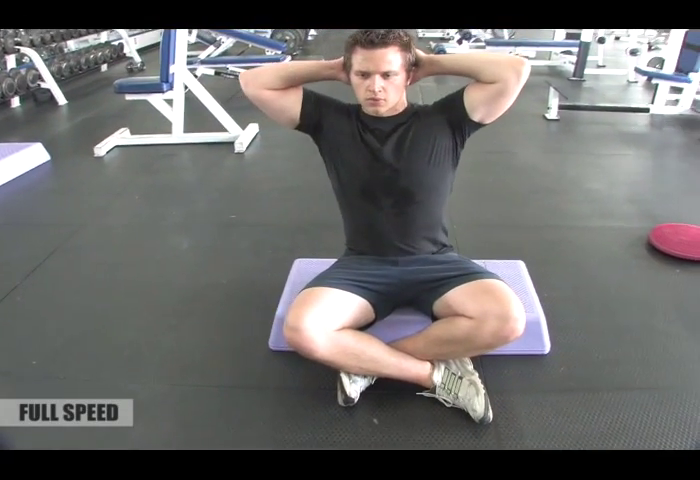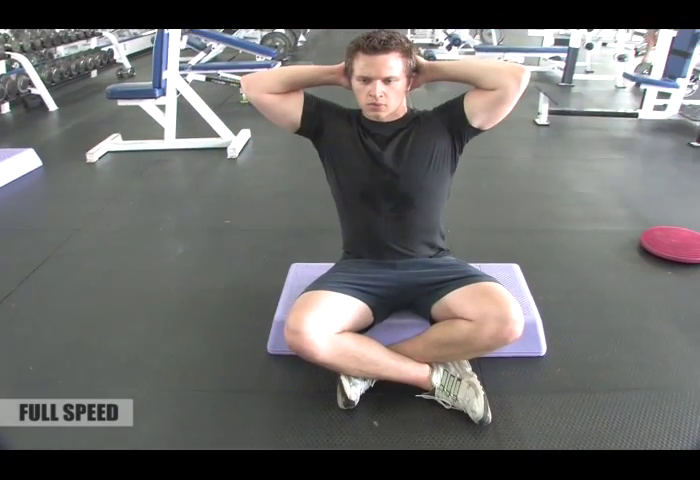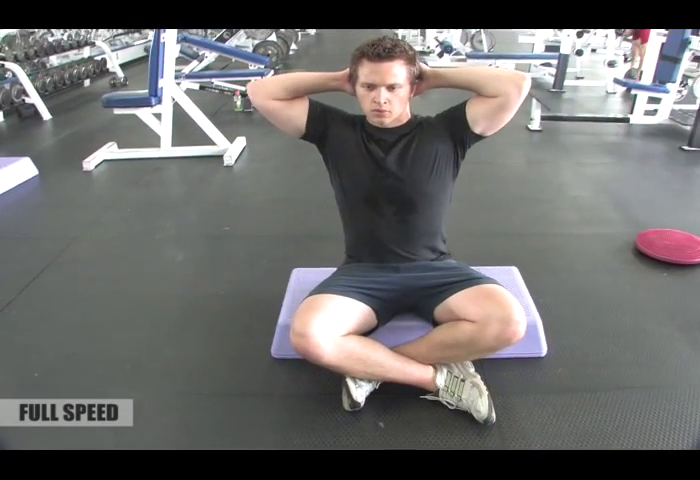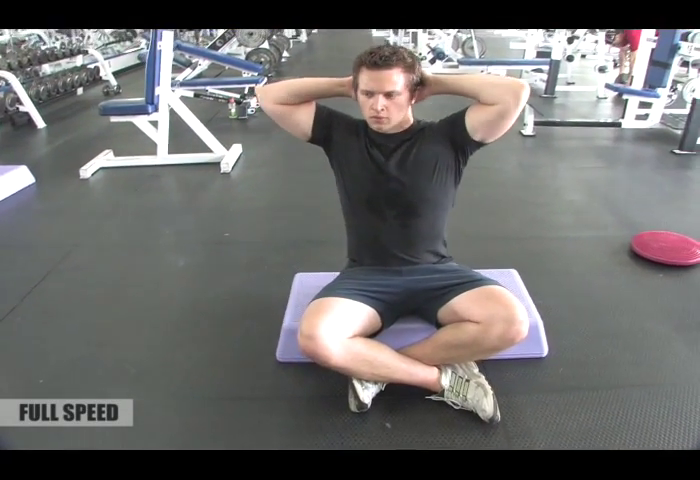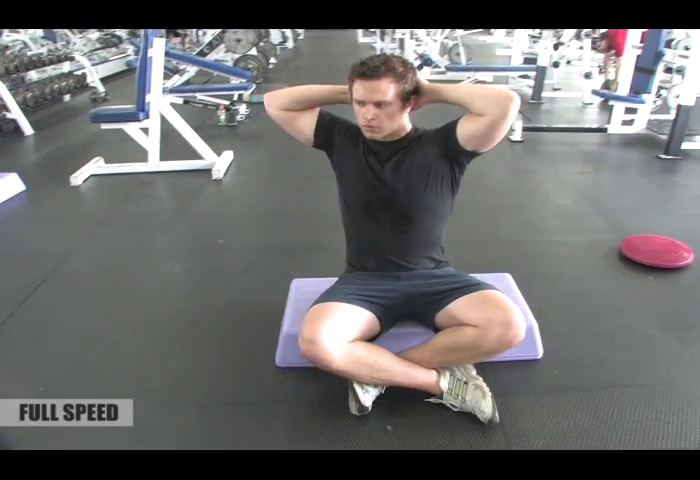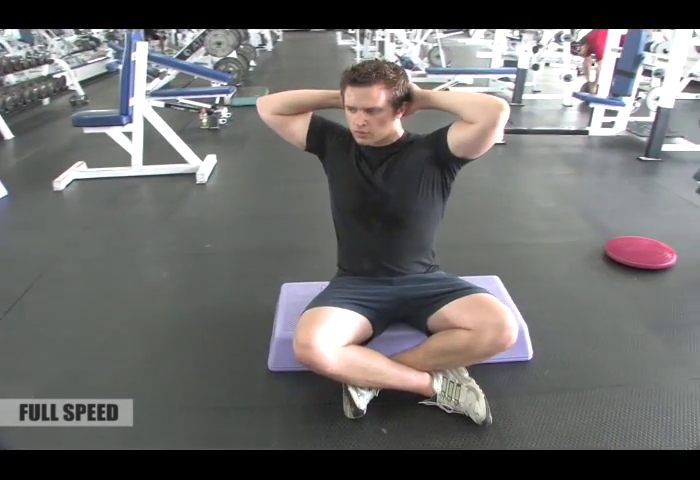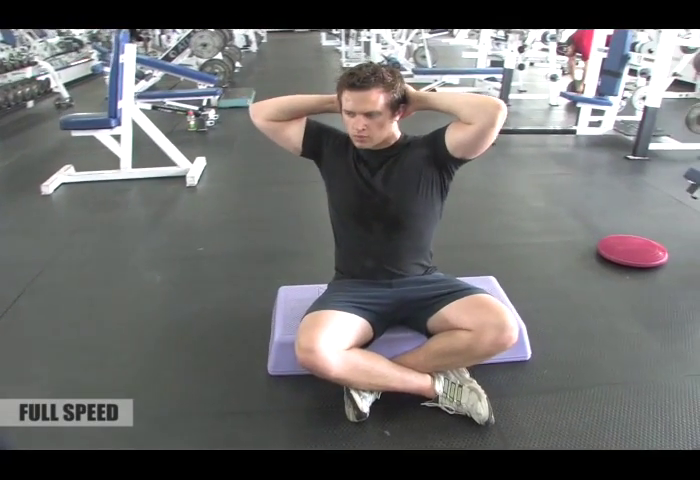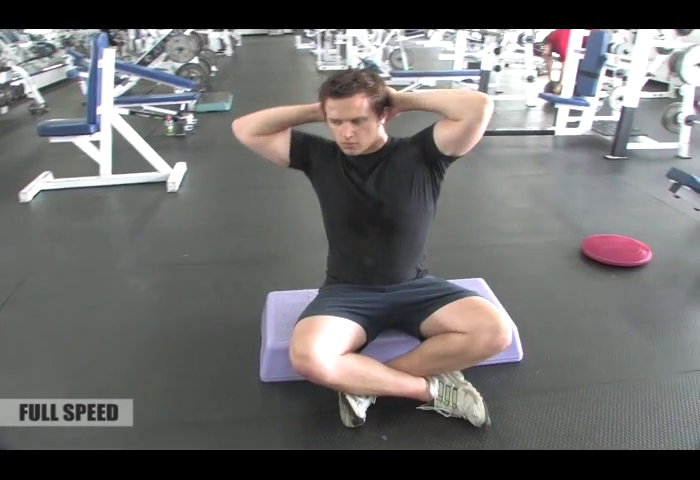
dt=0.2s
person 1, frame 1
left shoulder: (443, 121)
right shoulder: (331, 120)
left elbow: (515, 72)
right elbow: (254, 82)
left wrist: (432, 63)
right wrist: (330, 68)
left hip: (434, 263)
right hip: (363, 265)
left knee: (507, 319)
right knee: (301, 330)
left ankle: (364, 360)
right ankle: (436, 375)
person 1, frame 2
left shoulder: (442, 126)
right shoulder: (330, 124)
left elbow: (514, 79)
right elbow: (254, 86)
left wrist: (434, 69)
right wrist: (331, 73)
left hip: (432, 266)
right hip: (360, 268)
left knee: (505, 321)
right knee: (302, 333)
left ankle: (364, 363)
right ankle: (434, 377)
person 1, frame 3
left shoulder: (445, 132)
right shoulder: (336, 130)
left elbow: (516, 86)
right elbow: (261, 93)
left wrist: (436, 76)
right wrist: (336, 79)
left hip: (433, 269)
right hip: (363, 272)
left knee: (508, 323)
right knee: (307, 337)
left ankle: (369, 365)
right ankle: (438, 378)
person 1, frame 4
left shoulder: (446, 138)
right shoulder: (341, 134)
left elbow: (515, 94)
right elbow: (269, 97)
left wrist: (437, 82)
right wrist: (341, 86)
left hip: (435, 272)
right hip: (367, 275)
left knee: (511, 322)
right knee: (315, 339)
left ankle: (374, 367)
right ankle: (443, 378)
person 1, frame 5
left shoulder: (443, 146)
right shoulder: (342, 139)
left elbow: (505, 105)
right elbow: (275, 103)
left wrist: (434, 91)
right wrist: (341, 92)
left hip: (432, 277)
right hip: (365, 280)
left knee: (508, 325)
right knee: (315, 343)
left ankle: (373, 371)
right ankle: (441, 381)
person 1, frame 6
left shoulder: (434, 152)
right shoulder: (334, 144)
left elbow: (495, 114)
right elbow: (268, 107)
left wrist: (426, 97)
right wrist: (335, 98)
left hip: (423, 282)
right hip: (357, 284)
left knee: (501, 329)
right knee: (310, 347)
left ankle: (368, 374)
right ankle: (434, 384)
person 1, frame 7
left shoulder: (431, 153)
right shoulder: (330, 149)
left elbow: (493, 114)
right elbow: (261, 114)
left wrist: (422, 98)
right wrist: (328, 102)
left hip: (422, 284)
right hip: (355, 288)
left knee: (501, 329)
right knee: (312, 351)
left ankle: (370, 377)
right ankle: (435, 386)
person 1, frame 8
left shoulder: (420, 154)
right shoulder: (319, 156)
left elbow: (479, 107)
right elbow: (245, 130)
left wrist: (404, 100)
right wrist: (312, 111)
left hip: (414, 287)
right hip: (348, 292)
left knee: (495, 332)
right knee: (307, 357)
left ankle: (364, 381)
right ankle: (429, 389)
